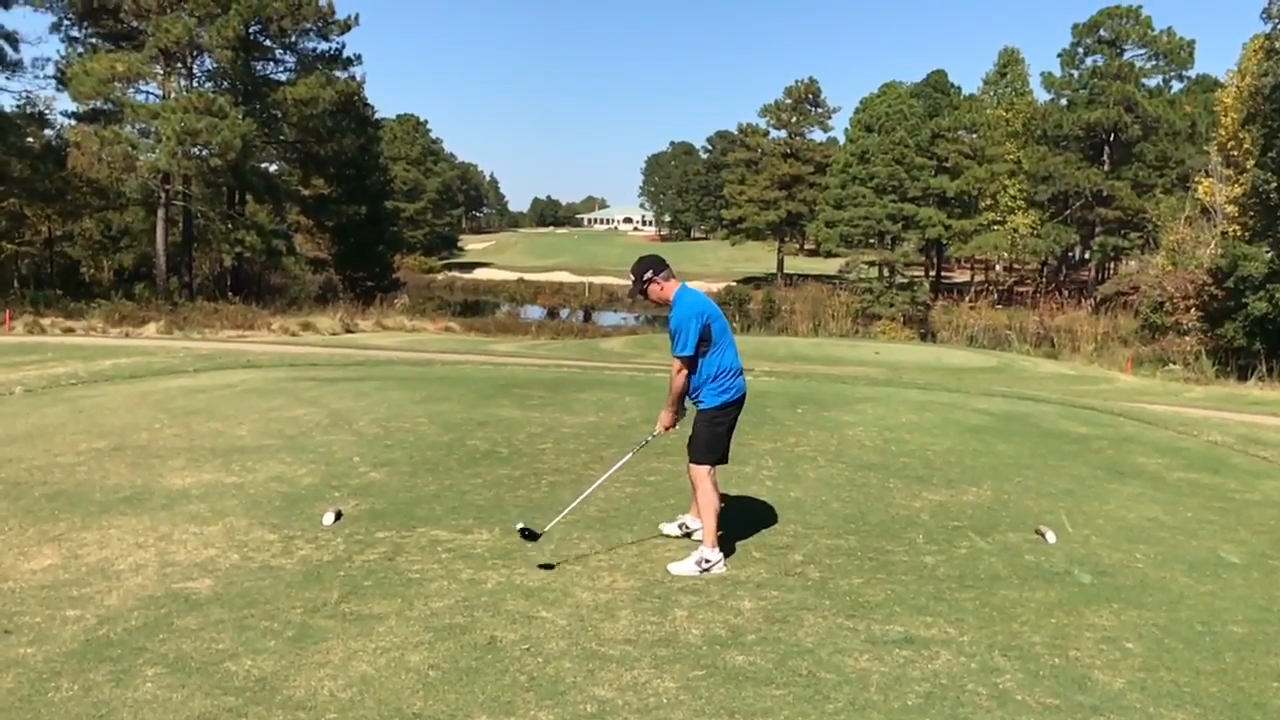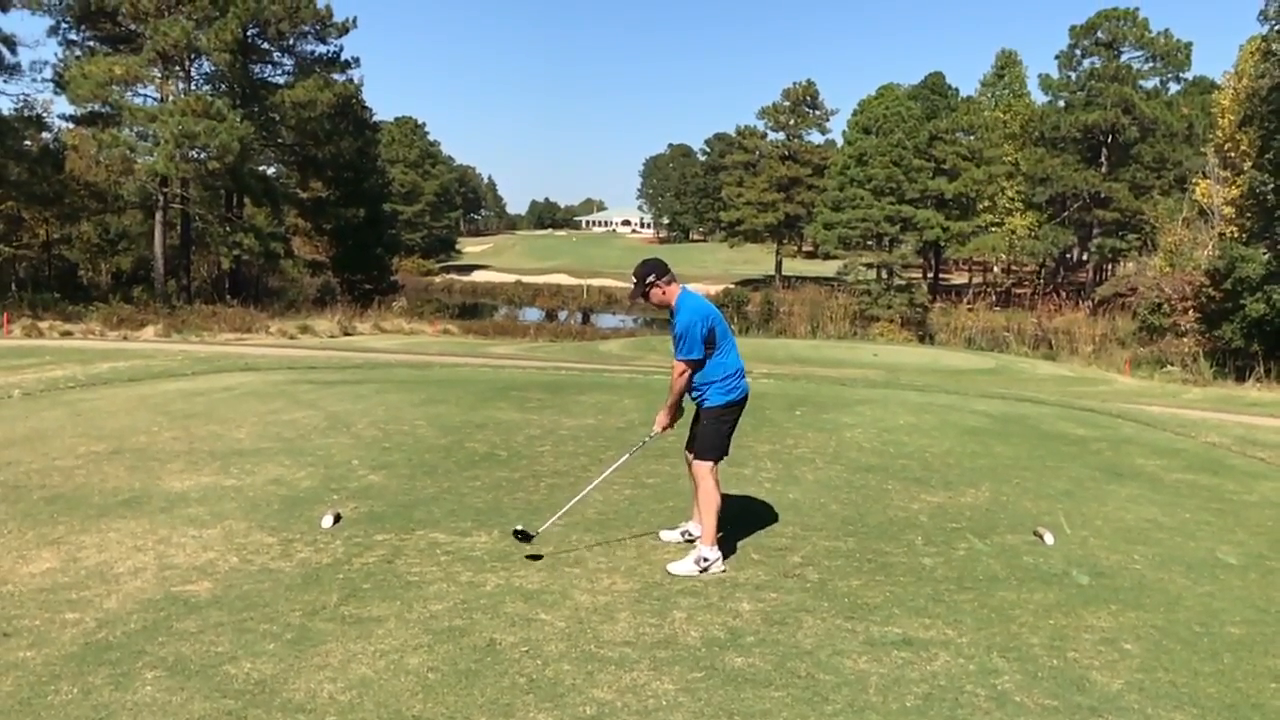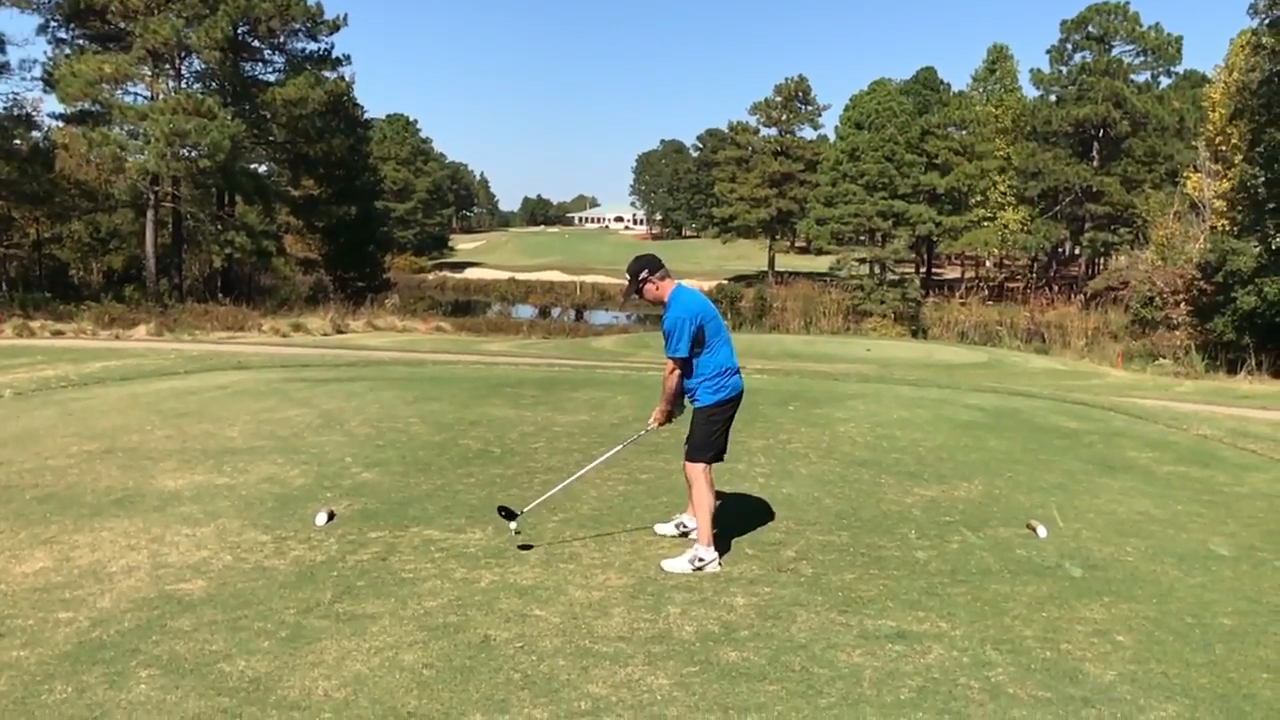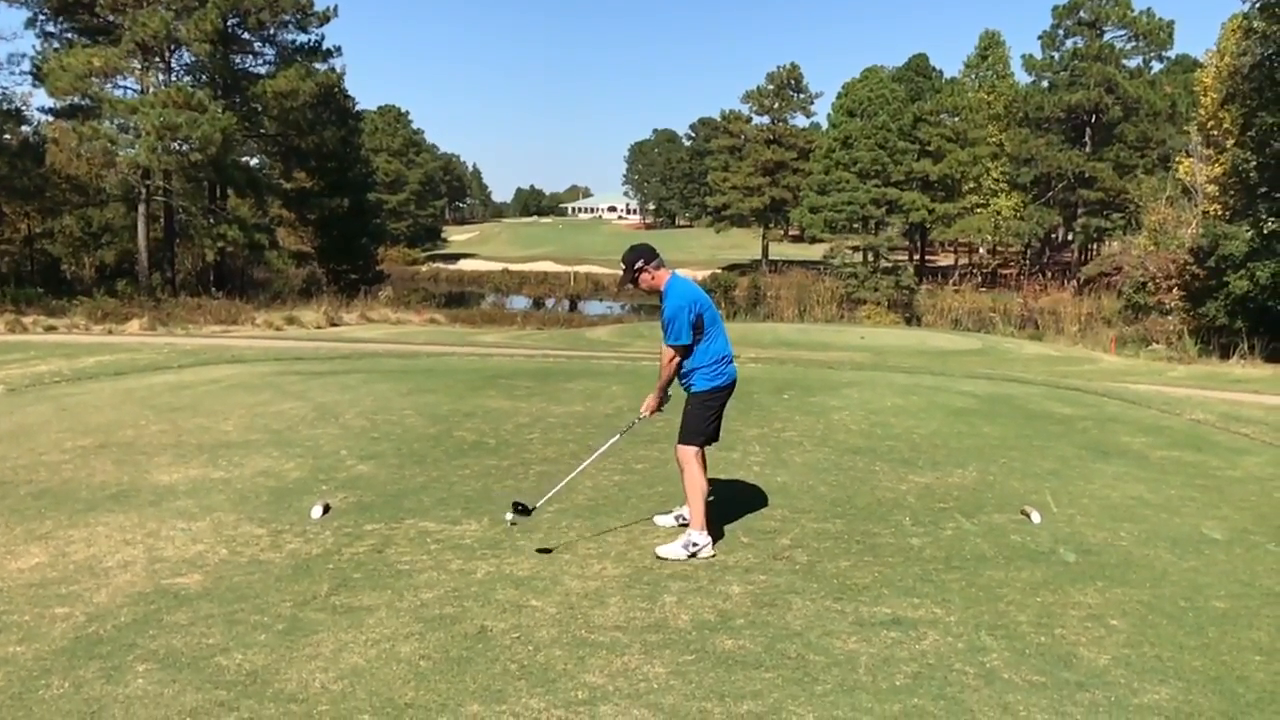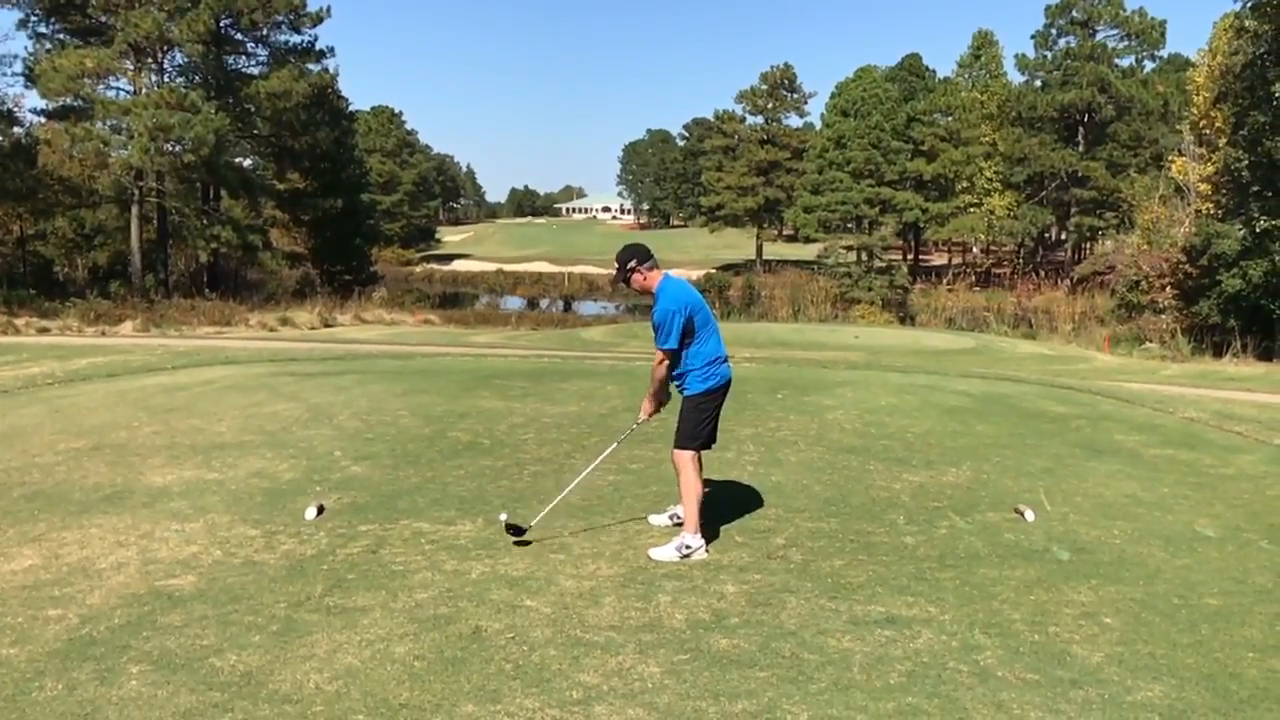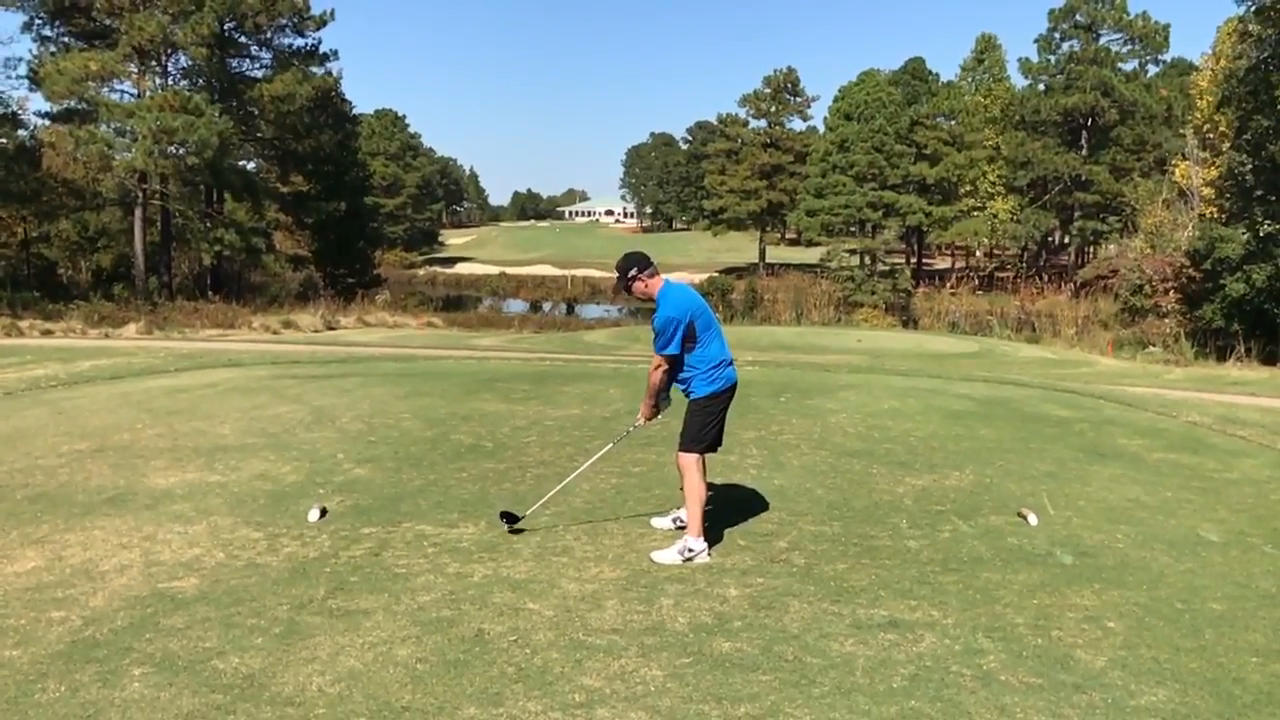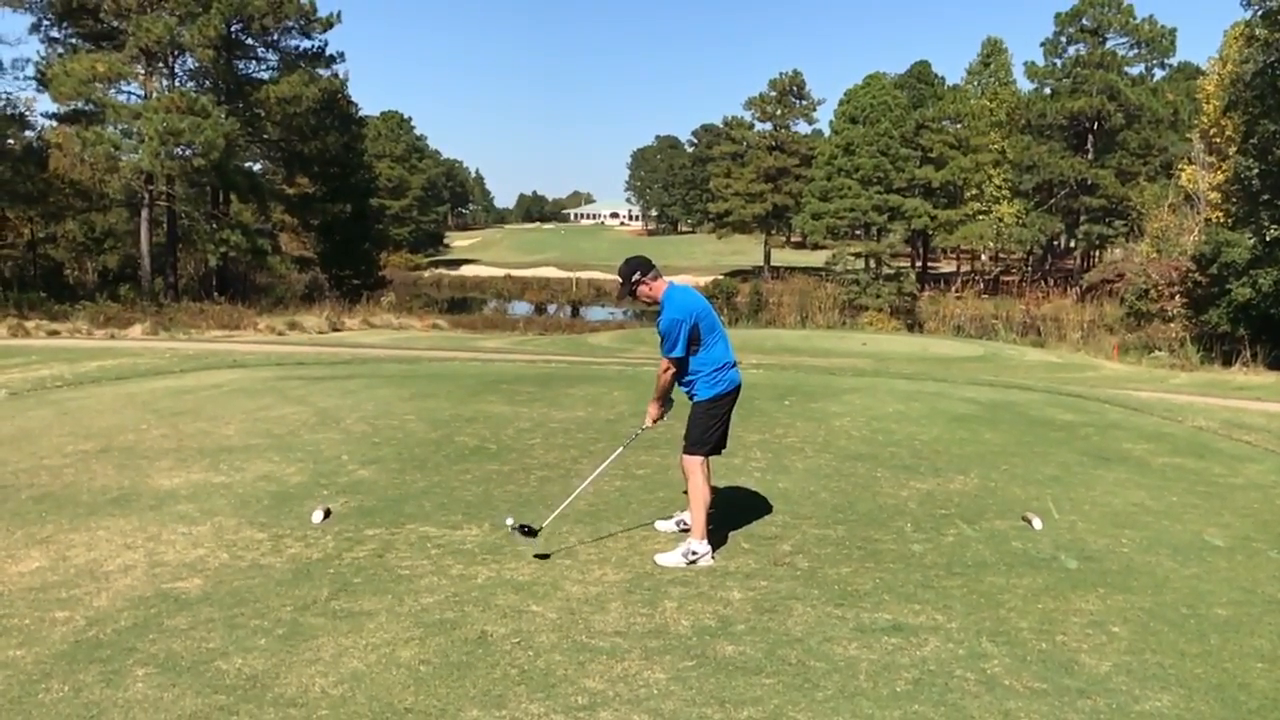
dt=0.4s
person 1, frame 1
left shoulder: (684, 311)
right shoulder: (689, 299)
left elbow: (681, 369)
left wrist: (670, 410)
right wrist: (677, 405)
left hip: (718, 396)
right hip: (720, 392)
left knee: (701, 469)
right knee: (696, 455)
left ankle: (710, 554)
right ankle: (695, 519)
person 1, frame 2
left shoulder: (689, 315)
right shoulder: (685, 305)
left elbow: (683, 371)
right elbow: (685, 367)
left wrist: (667, 411)
right wrist: (674, 406)
left hip: (723, 395)
right hip: (714, 393)
left knee: (704, 466)
right knee: (694, 457)
left ankle: (708, 552)
right ankle: (697, 525)
person 1, frame 3
left shoulder: (678, 312)
right shoulder: (686, 296)
left elbow: (674, 369)
left wrist: (664, 408)
right wrist: (675, 401)
left hip: (715, 393)
right hip: (719, 388)
left knee: (696, 467)
right knee: (695, 456)
left ankle: (704, 552)
right ankle: (692, 519)
person 1, frame 4
left shoulder: (677, 301)
right shoulder: (677, 288)
left elbow: (673, 356)
right elbow: (672, 348)
left wrist: (657, 394)
right wrist: (660, 391)
left hip: (710, 380)
right hip: (708, 378)
left knee: (688, 451)
right knee: (691, 446)
left ankle: (698, 537)
right ankle: (692, 510)
person 1, frame 5
left shoulder: (667, 304)
right shoulder: (673, 286)
left elbow: (663, 360)
left wrist: (651, 399)
right wrist: (661, 391)
left hip: (703, 382)
right hip: (706, 378)
left knee: (684, 455)
right knee: (688, 450)
left ankle: (692, 539)
right ankle: (686, 509)
person 1, frame 6
left shoulder: (669, 310)
right shoulder: (675, 291)
left elbow: (660, 365)
left wrist: (648, 402)
right wrist: (662, 394)
left hip: (709, 385)
right hip: (712, 381)
left knee: (688, 458)
right knee: (693, 452)
left ankle: (694, 543)
right ankle: (689, 512)
person 1, frame 7
left shoulder: (673, 312)
right shoulder: (679, 293)
left elbow: (669, 367)
left wrist: (656, 403)
right wrist: (665, 397)
left hip: (713, 387)
right hip: (716, 382)
left knee: (693, 460)
right knee: (696, 455)
left ankle: (698, 545)
right ankle: (693, 515)
